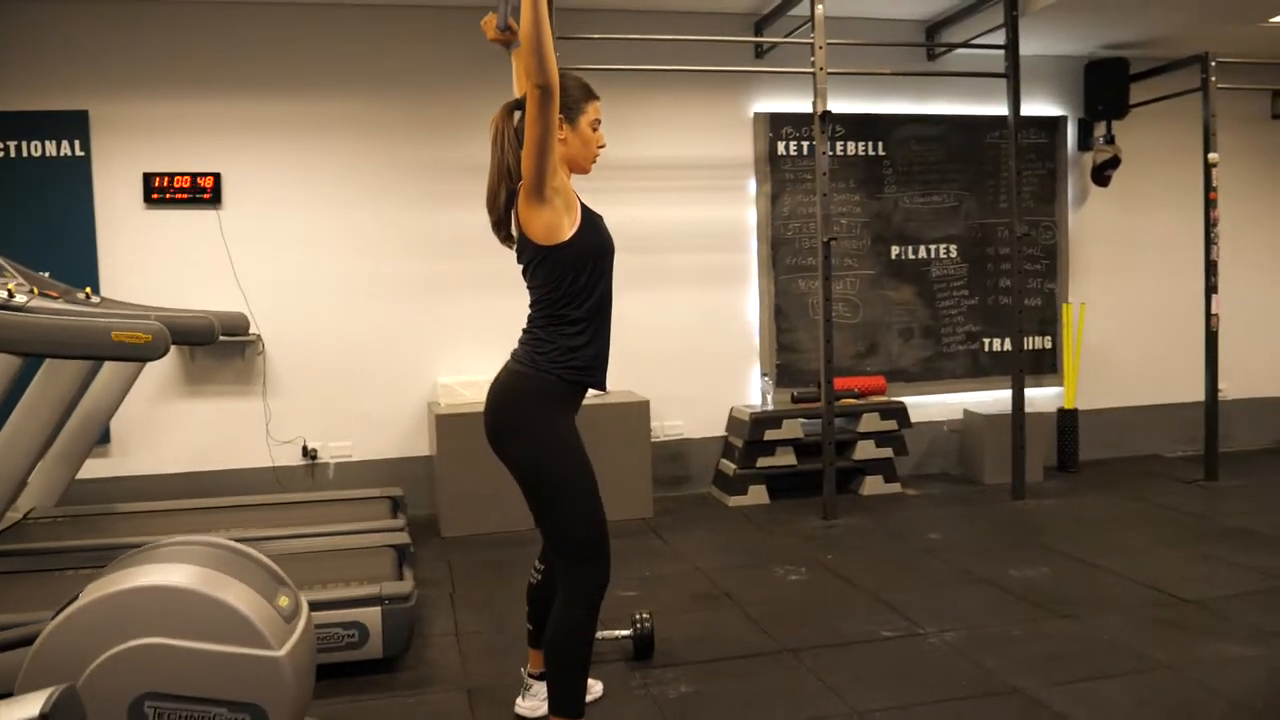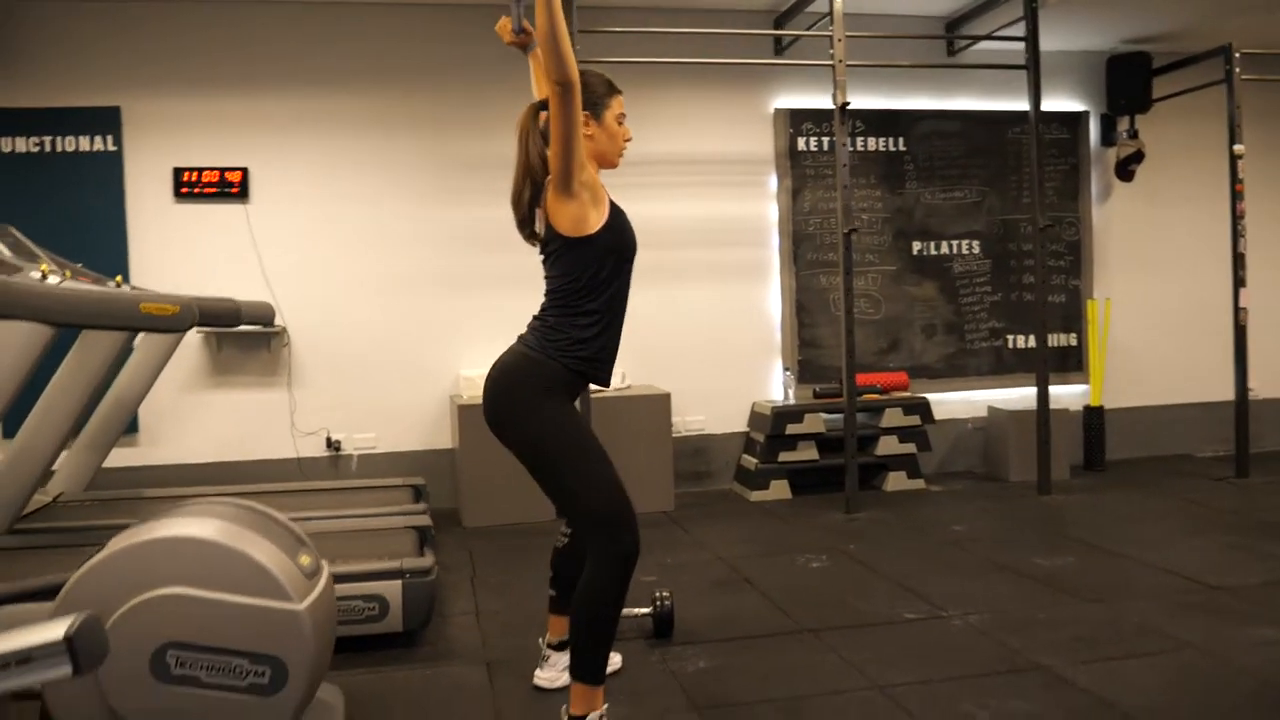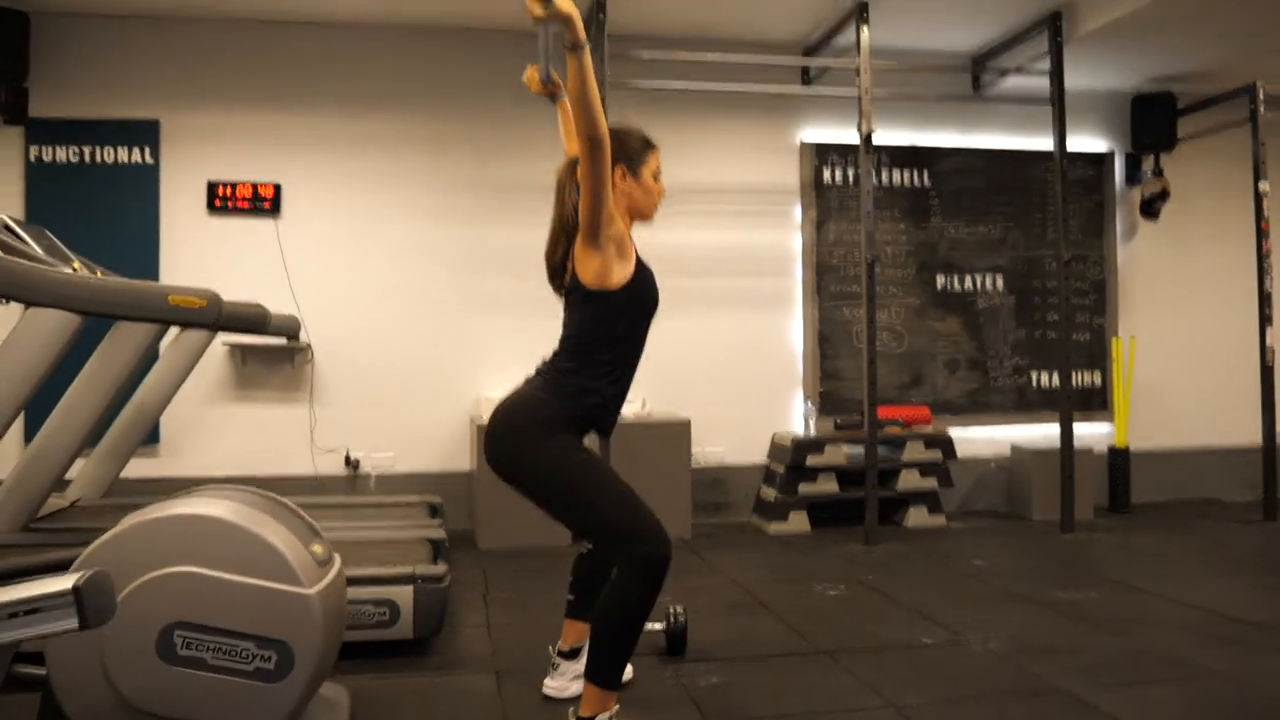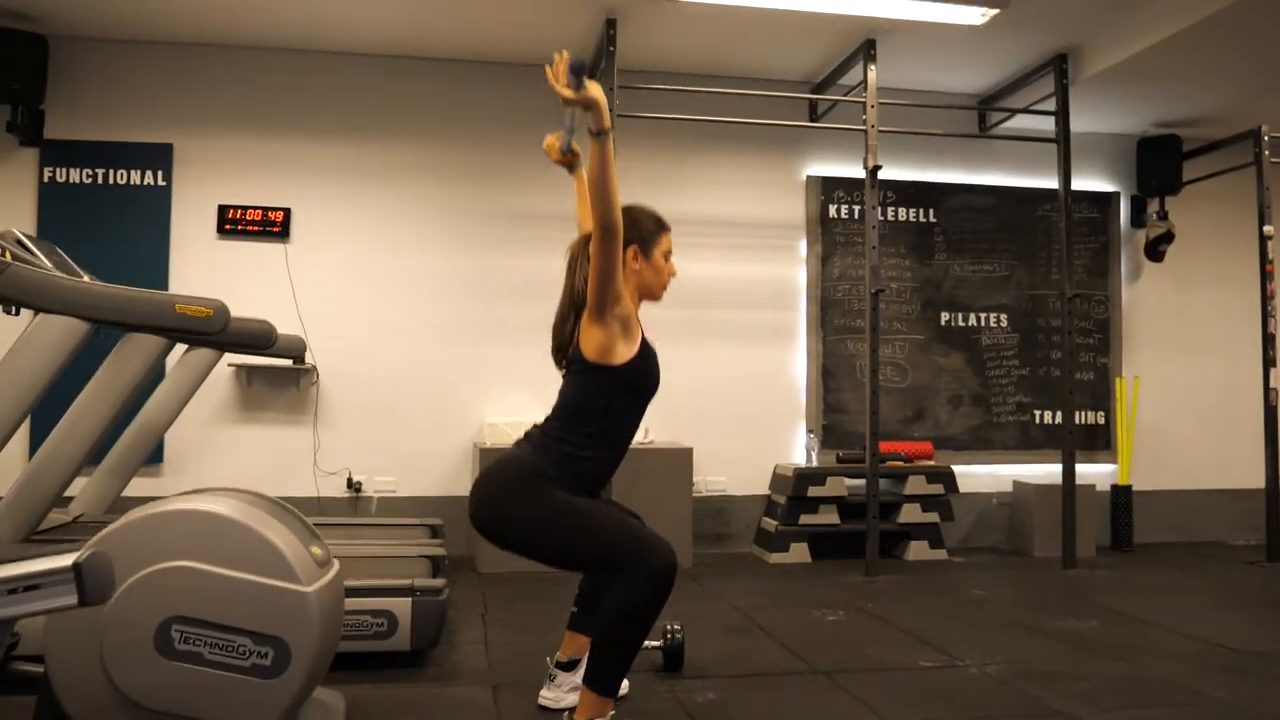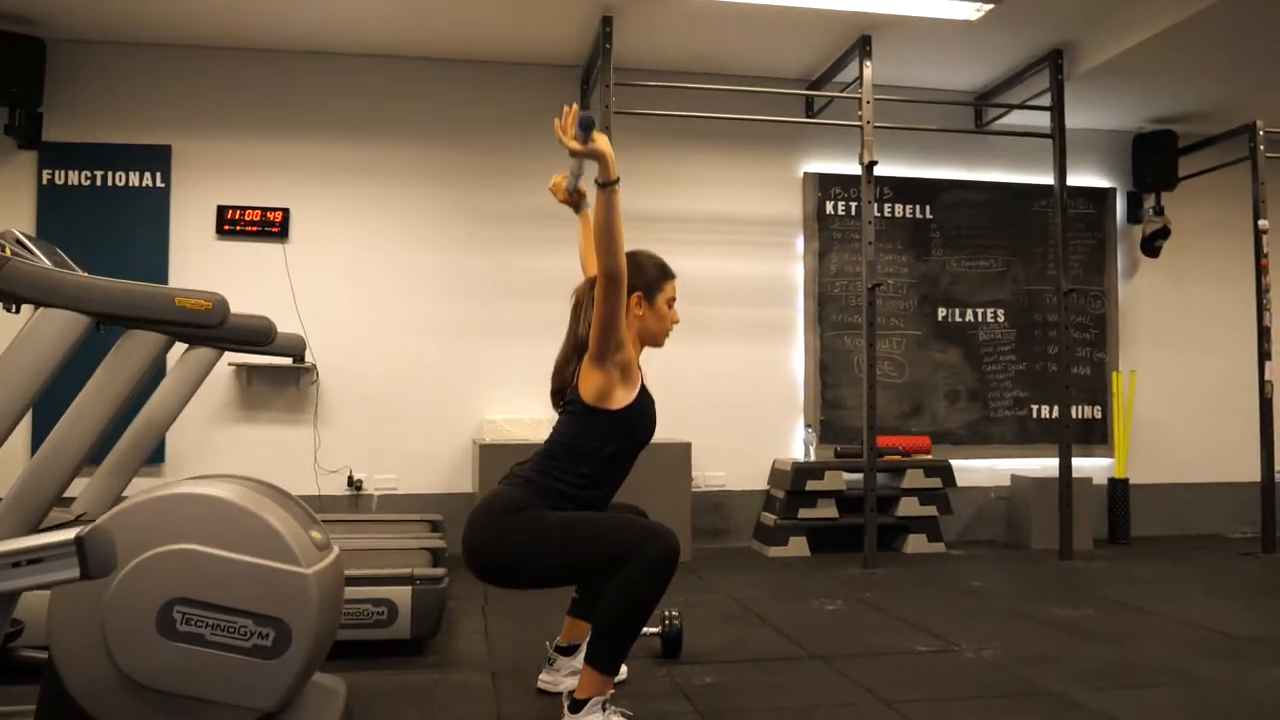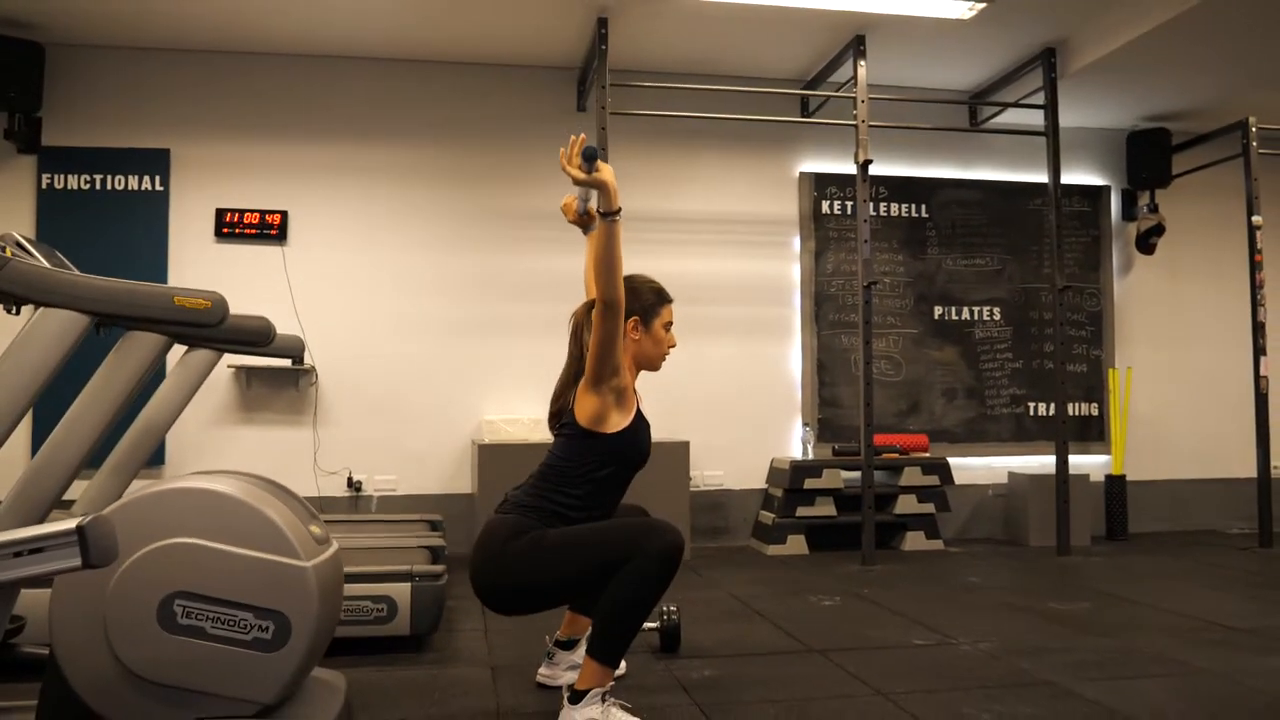
dt=0.2s
person 1, frame 1
left shoulder: (549, 191)
right shoulder: (547, 193)
left elbow: (537, 93)
right elbow: (544, 89)
left hip: (532, 399)
right hip: (534, 404)
left knee: (565, 547)
right knee: (587, 565)
person 1, frame 2
left shoulder: (571, 186)
right shoulder: (573, 187)
left elbow: (552, 91)
right elbow: (564, 86)
left hip: (536, 385)
right hip: (532, 390)
left knee: (589, 516)
right knee: (615, 535)
left ankle: (559, 650)
person 1, frame 3
left shoulder: (602, 235)
right shoulder: (605, 240)
left elbow: (582, 152)
right elbow: (593, 151)
left wrist: (558, 97)
left hip: (542, 428)
right hip: (531, 432)
left knee: (617, 526)
right knee: (644, 546)
left ankle: (571, 659)
person 1, frame 4
left shoulder: (612, 312)
right shoulder: (613, 318)
left elbow: (594, 226)
right elbow: (605, 228)
left wrist: (576, 168)
right wrist: (599, 123)
left hip: (528, 487)
right hip: (515, 496)
left knee: (623, 539)
right knee: (651, 561)
person 1, frame 5
left shoulder: (613, 355)
right shoulder: (613, 362)
left elbow: (598, 269)
right elbow: (610, 272)
left wrist: (580, 208)
right wrist: (606, 171)
left hip: (520, 520)
right hip: (506, 532)
left knee: (627, 526)
right knee: (654, 546)
left ankle: (566, 656)
person 1, frame 6
left shoulder: (609, 377)
right shoulder: (608, 386)
left elbow: (605, 296)
right elbow: (608, 299)
left wrist: (591, 230)
right wrist: (608, 201)
left hip: (524, 539)
right hip: (510, 558)
left knee: (628, 526)
right knee: (659, 542)
left ankle: (565, 651)
